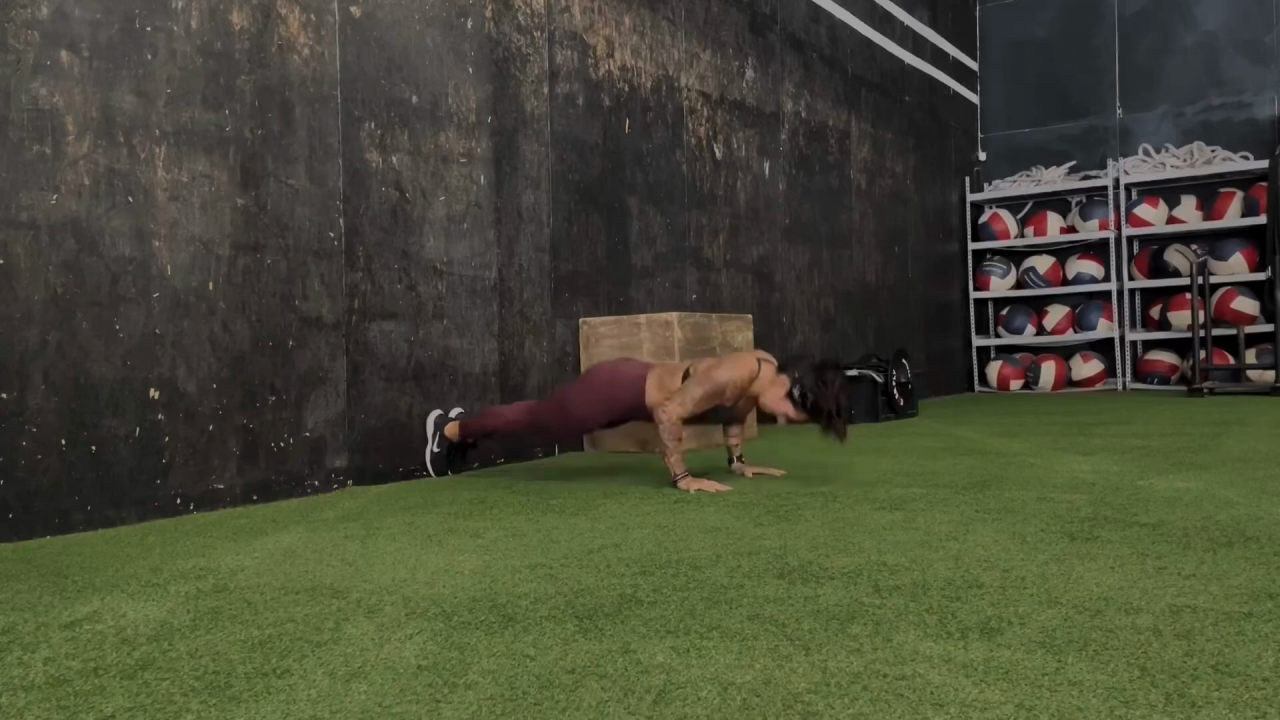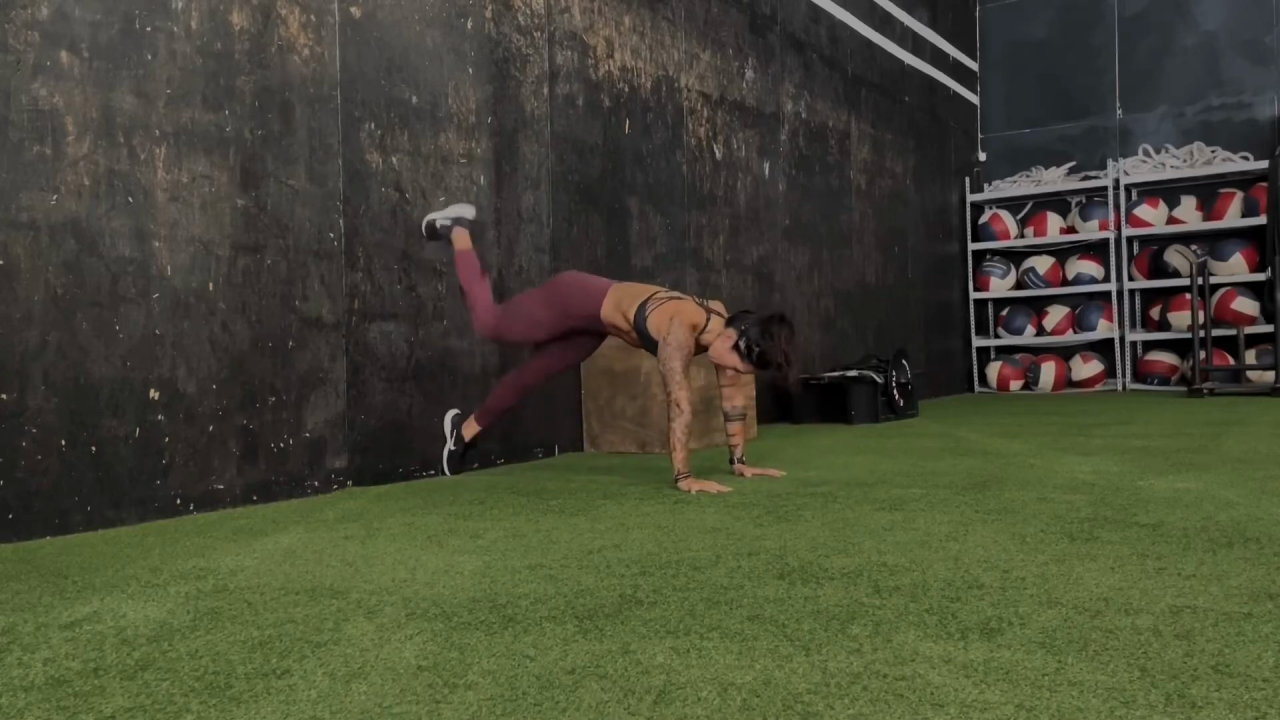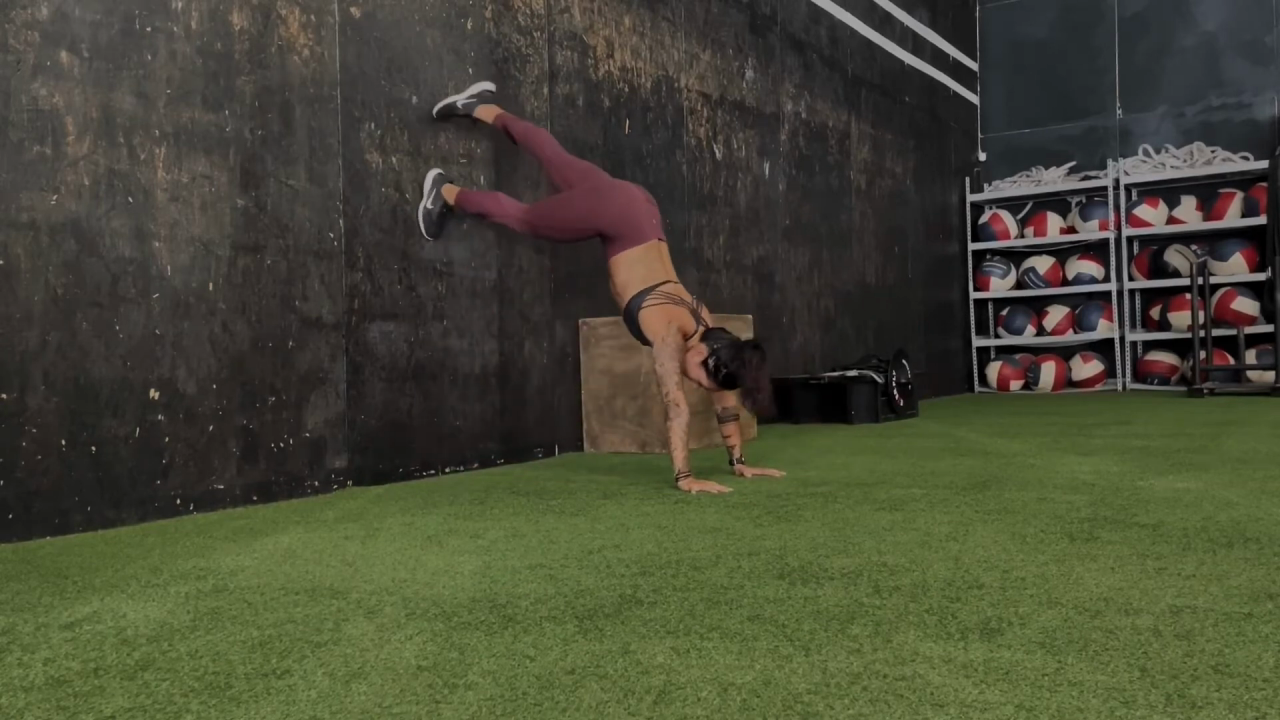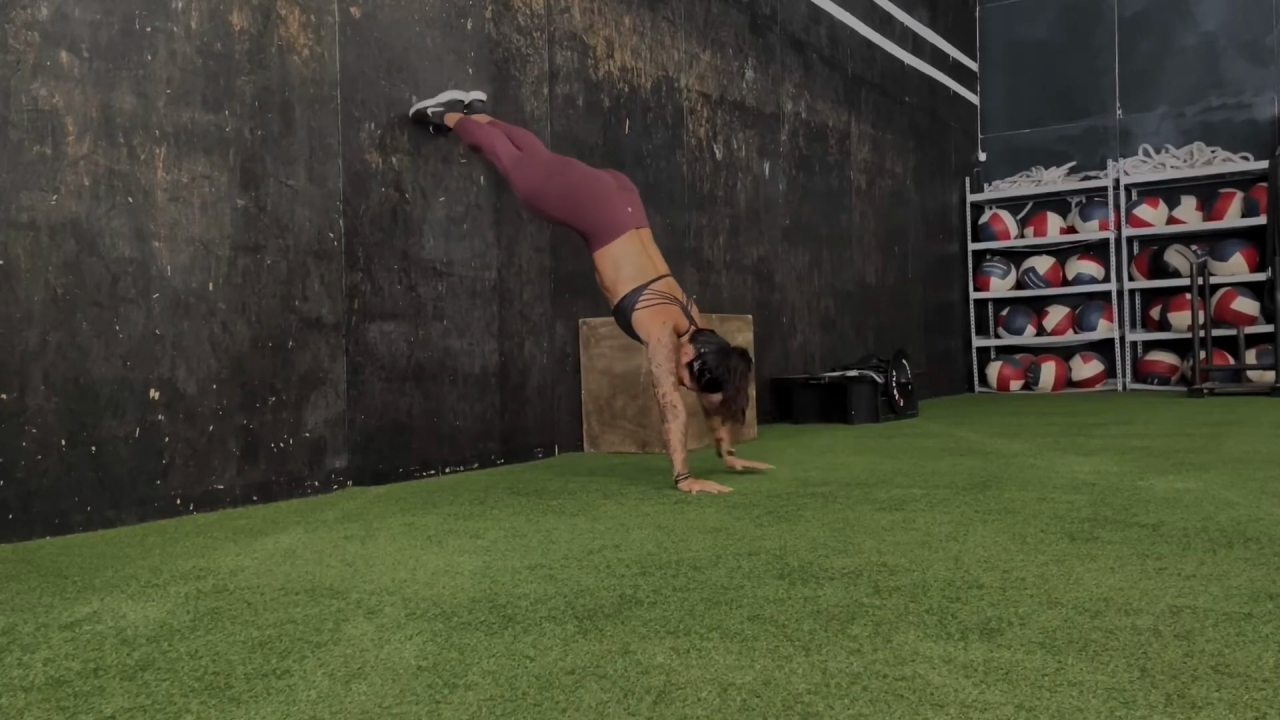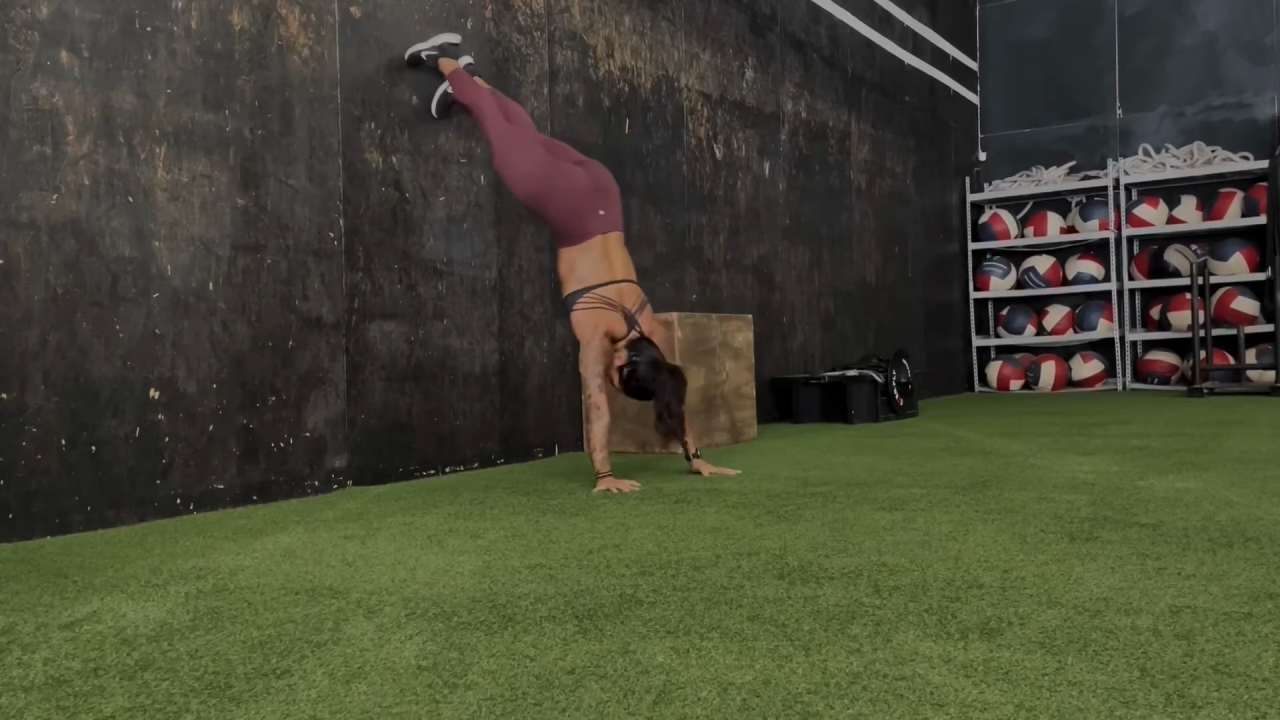
dt=1s
person 1, frame 1
left shoulder: (764, 376)
right shoulder: (735, 375)
left elbow: (734, 412)
right elbow: (668, 415)
left wrist: (737, 458)
right wrist: (682, 477)
left hip: (637, 388)
right hip: (616, 390)
left knee: (537, 415)
right knee: (530, 417)
left ankle: (462, 426)
right ankle: (449, 429)
person 1, frame 2
left shoulder: (726, 328)
right shoulder: (683, 331)
left elbow: (734, 398)
right elbow: (679, 405)
left wrist: (739, 460)
right wrist: (684, 478)
left hip: (598, 320)
right hip: (579, 301)
left knee: (528, 375)
right knee: (488, 322)
left ankle: (466, 429)
right ankle: (459, 229)
person 1, frame 3
left shoulder: (710, 332)
right shoulder: (670, 332)
left elbow: (725, 400)
right elbow: (676, 404)
left wrist: (738, 461)
right wrist: (685, 477)
left hip: (635, 207)
right hip: (616, 210)
left knee: (557, 157)
right knee: (523, 218)
left ankle: (484, 108)
right ankle: (445, 193)
person 1, frame 4
left shoulder: (693, 325)
right shoulder: (662, 327)
left elbow: (709, 394)
right elbow: (671, 404)
left wrist: (727, 453)
right wrist: (683, 477)
left hip: (618, 194)
right hip: (599, 204)
left knee: (547, 164)
right knee: (518, 168)
left ankle: (477, 113)
right ankle: (453, 114)
person 1, frame 5
left shoulder: (648, 332)
right shoulder: (599, 330)
left elbow: (671, 392)
right elbow: (596, 405)
left wrist: (695, 459)
right wrist: (604, 476)
left hip: (597, 188)
right hip: (573, 201)
left knee: (531, 139)
right knee: (501, 131)
left ankle: (470, 79)
right ankle: (447, 59)
